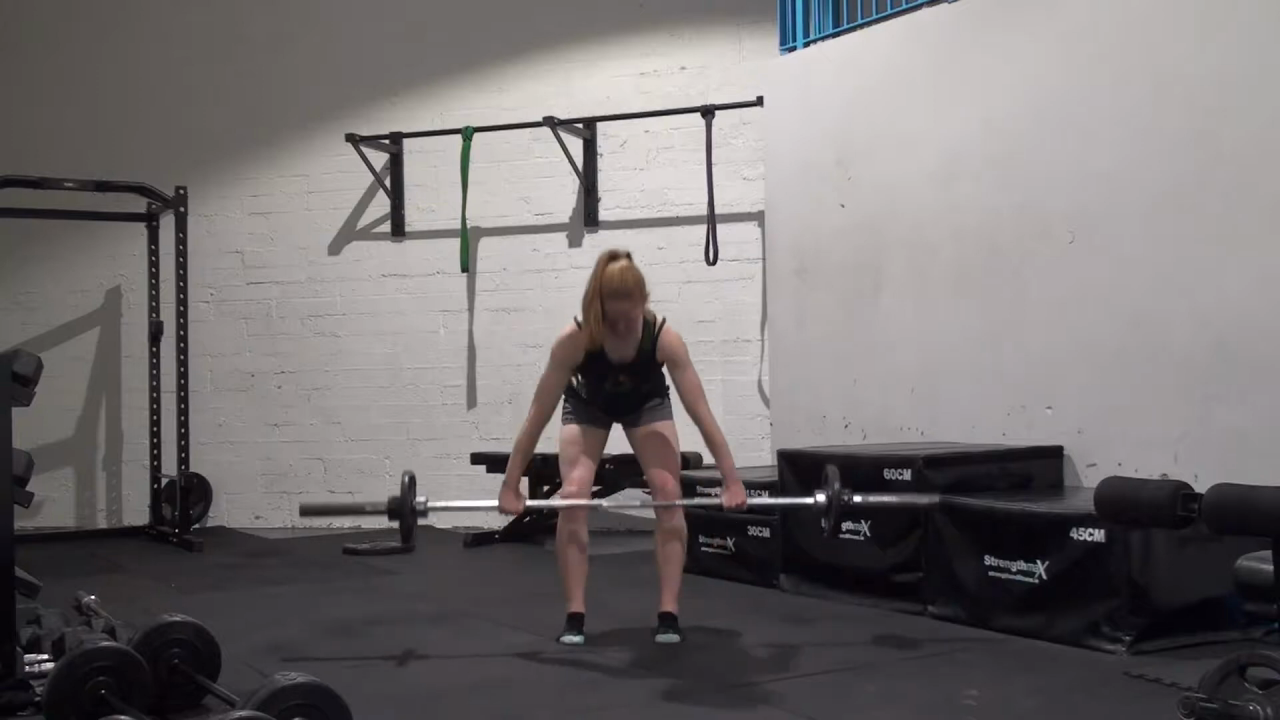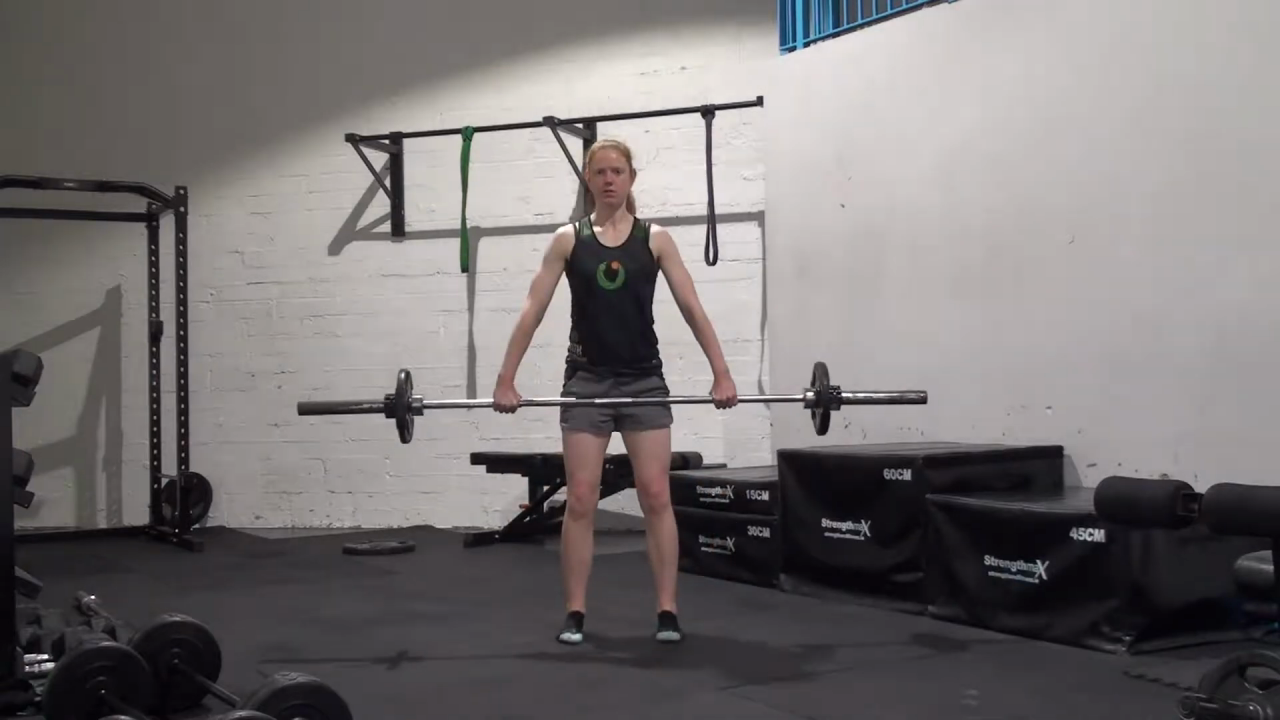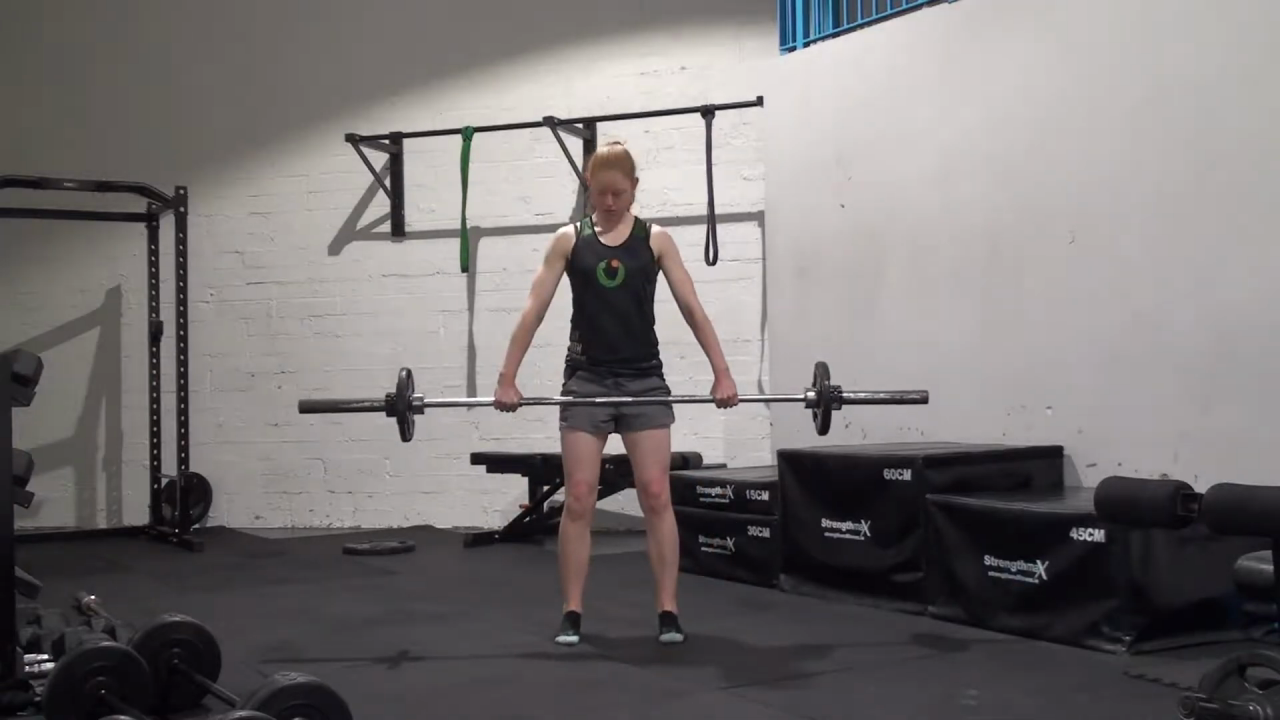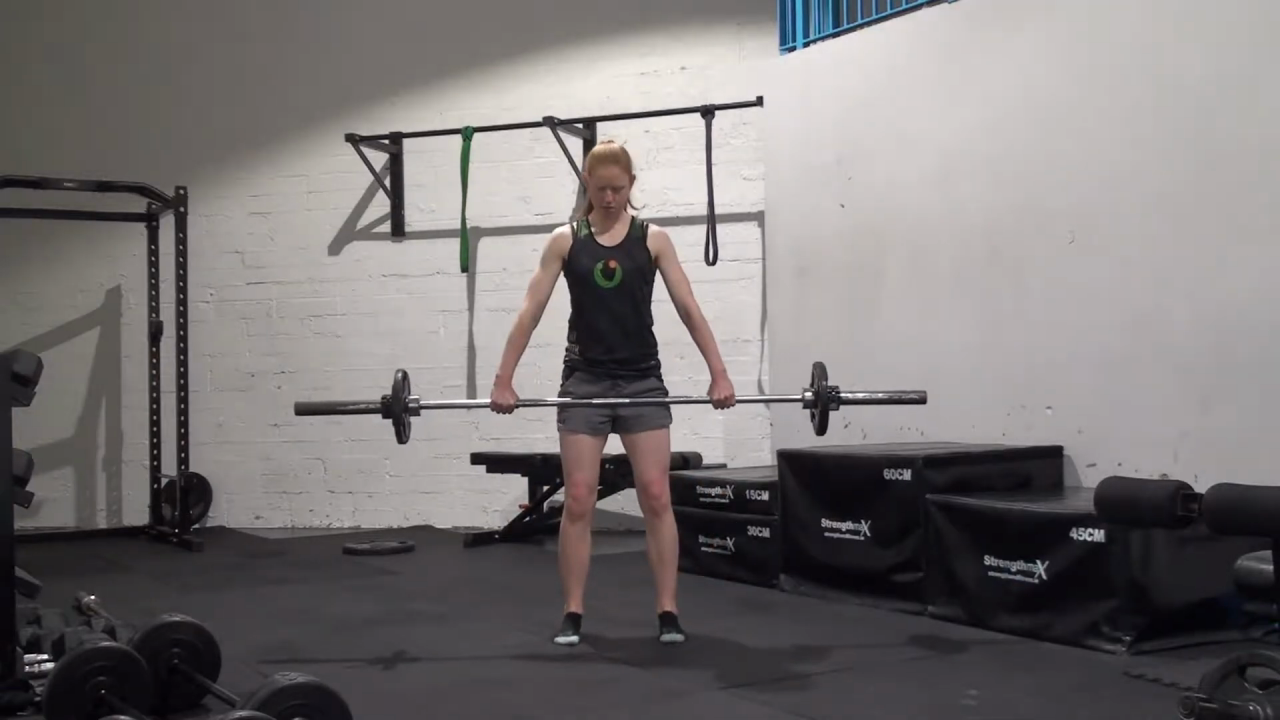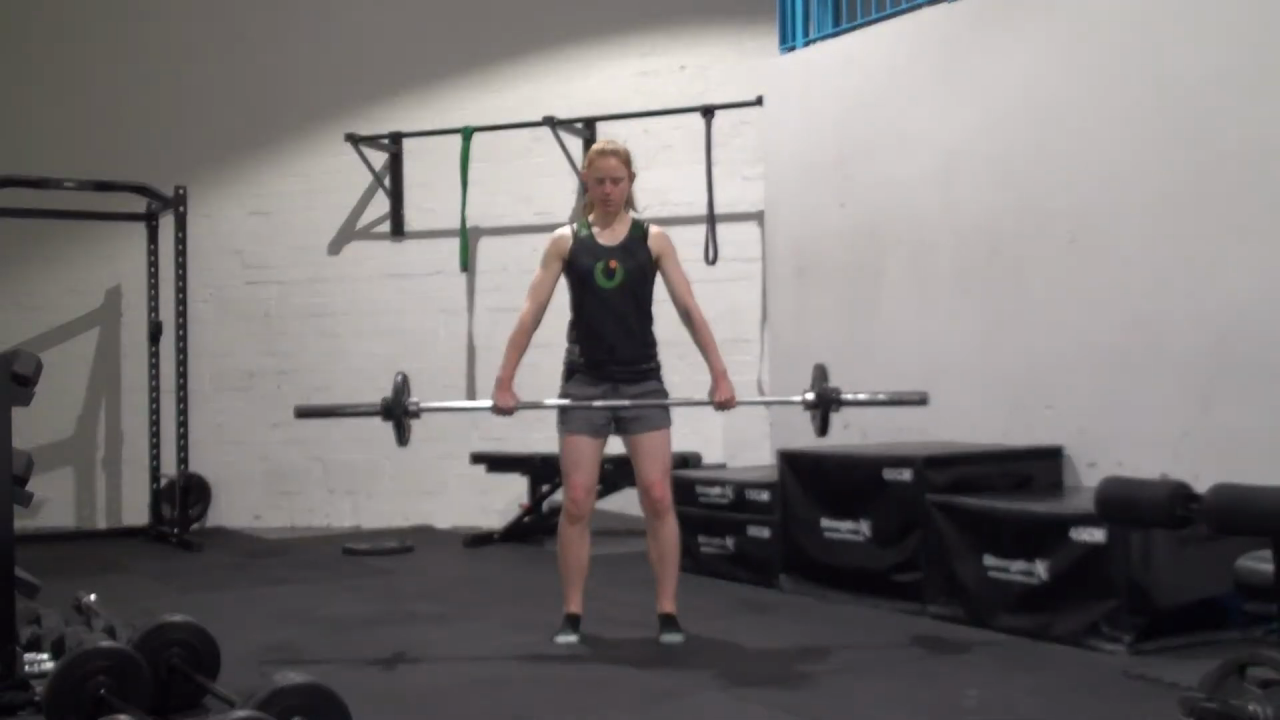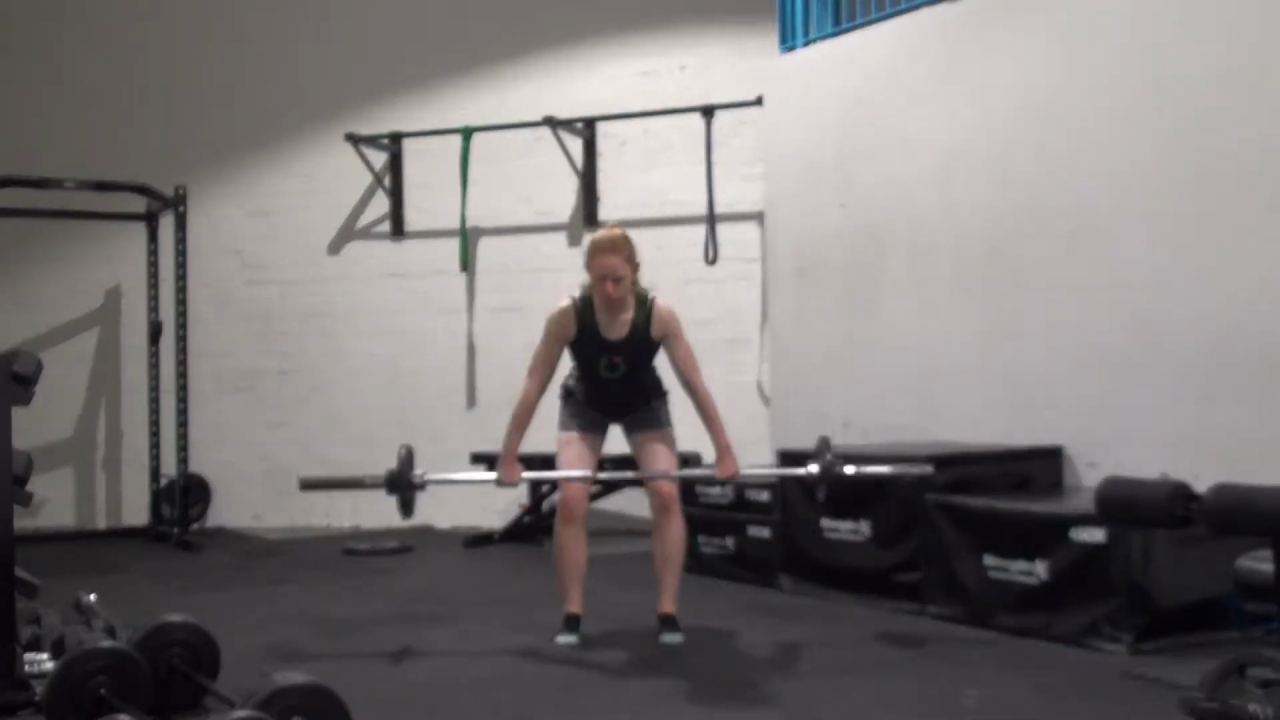
dt=0.7s
person 1, frame 1
left shoulder: (664, 337)
right shoulder: (573, 340)
left elbow: (702, 413)
right elbow: (537, 417)
left wrist: (732, 479)
right wrist: (510, 484)
left hip: (647, 404)
right hip: (586, 405)
left knee: (668, 492)
right knee: (573, 496)
left ankle: (668, 613)
right ankle: (575, 615)
person 1, frame 2
left shoulder: (655, 238)
right shoulder: (568, 239)
left elbow: (692, 308)
right elbow: (533, 311)
left wrist: (721, 373)
right wrist: (506, 379)
left hip: (643, 379)
right hip: (586, 380)
left knee: (656, 496)
right knee: (580, 499)
left ankle: (668, 611)
right ankle: (575, 614)
person 1, frame 3
left shoulder: (656, 238)
right shoulder: (568, 239)
left elbow: (691, 308)
right elbow: (533, 310)
left wrist: (722, 372)
right wrist: (507, 377)
left hip: (643, 378)
right hip: (586, 379)
left knee: (656, 496)
right knee: (578, 499)
left ankle: (668, 611)
right ankle: (572, 613)
person 1, frame 4
left shoulder: (653, 238)
right shoulder: (565, 239)
left elbow: (688, 308)
right elbow: (530, 311)
left wrist: (719, 373)
right wrist: (503, 378)
left hip: (642, 379)
right hip: (584, 380)
left knee: (657, 497)
right knee: (578, 500)
left ankle: (668, 612)
right ankle: (572, 614)
person 1, frame 5
left shoulder: (653, 238)
right shoulder: (566, 240)
left elbow: (689, 309)
right elbow: (531, 312)
left wrist: (720, 374)
right wrist: (504, 380)
left hip: (642, 381)
right hip: (584, 382)
left knee: (658, 499)
right knee: (576, 502)
left ankle: (668, 614)
right ankle: (571, 615)
person 1, frame 6
left shoulder: (659, 314)
right shoulder: (566, 316)
left elbow: (695, 385)
right elbow: (533, 387)
left wrist: (724, 451)
right wrist: (509, 455)
left hip: (644, 406)
right hip: (584, 407)
left knee: (666, 495)
right knee: (571, 501)
left ankle: (668, 614)
right ankle: (571, 616)
